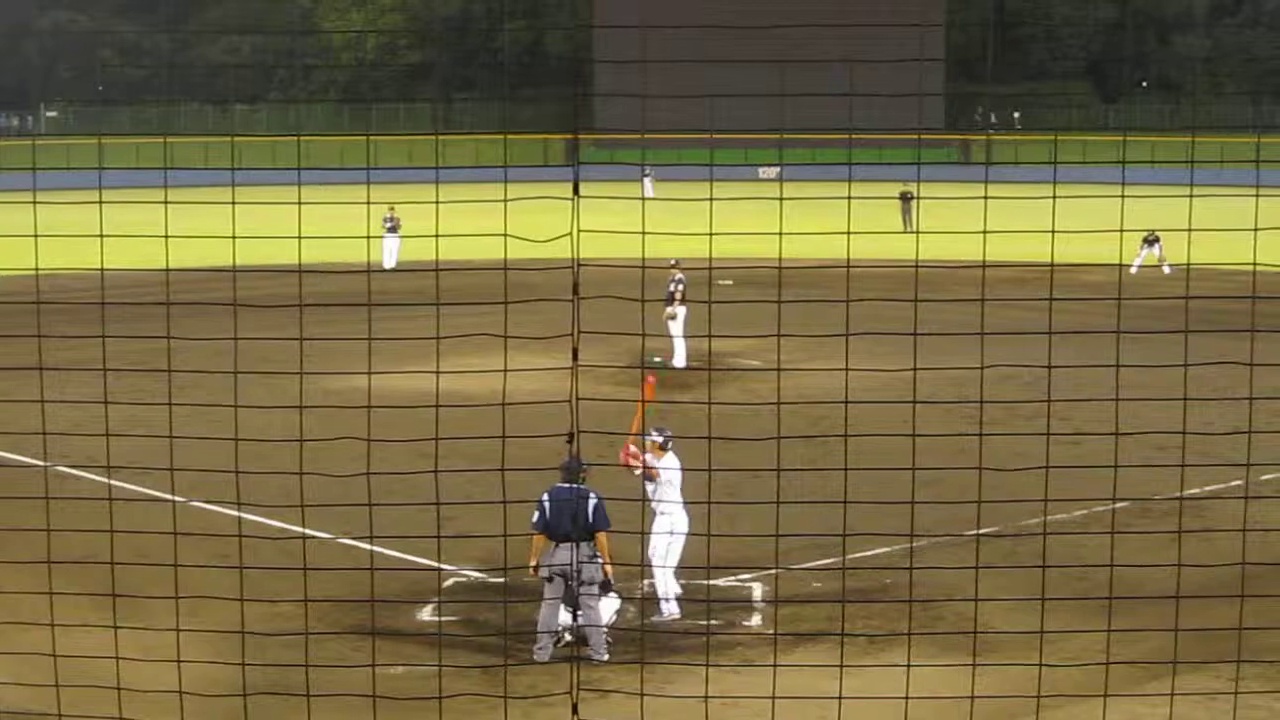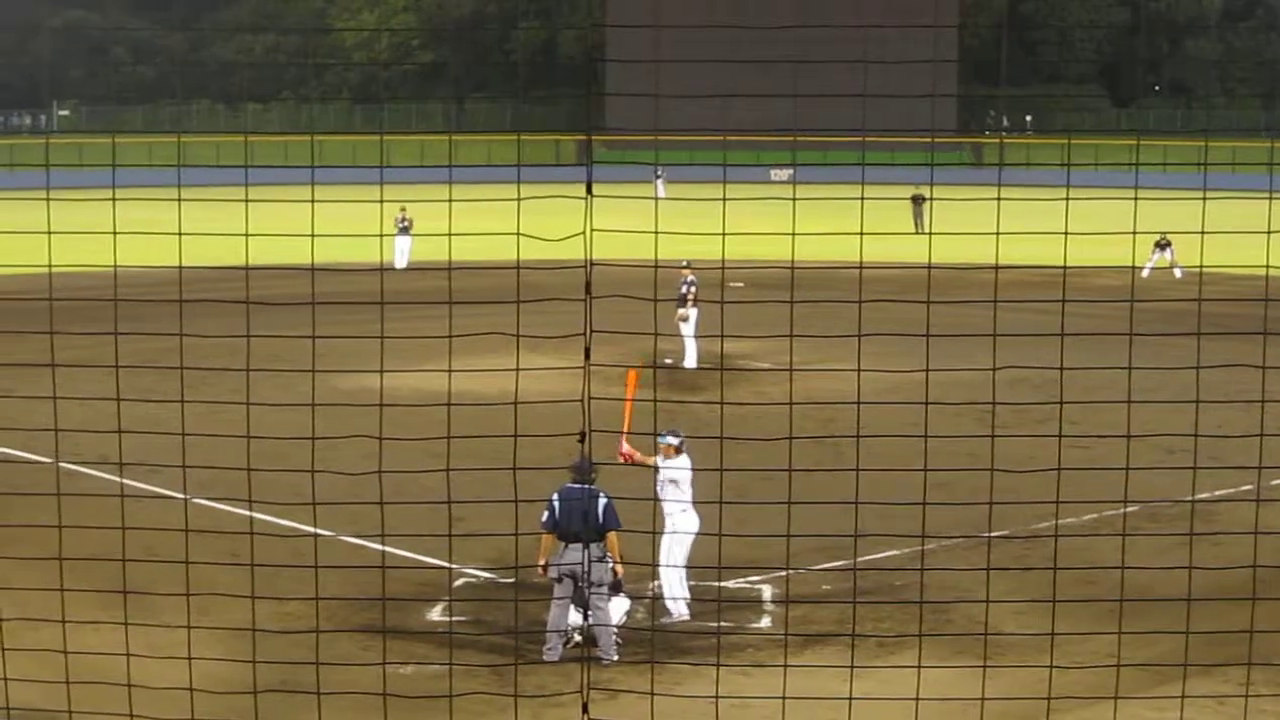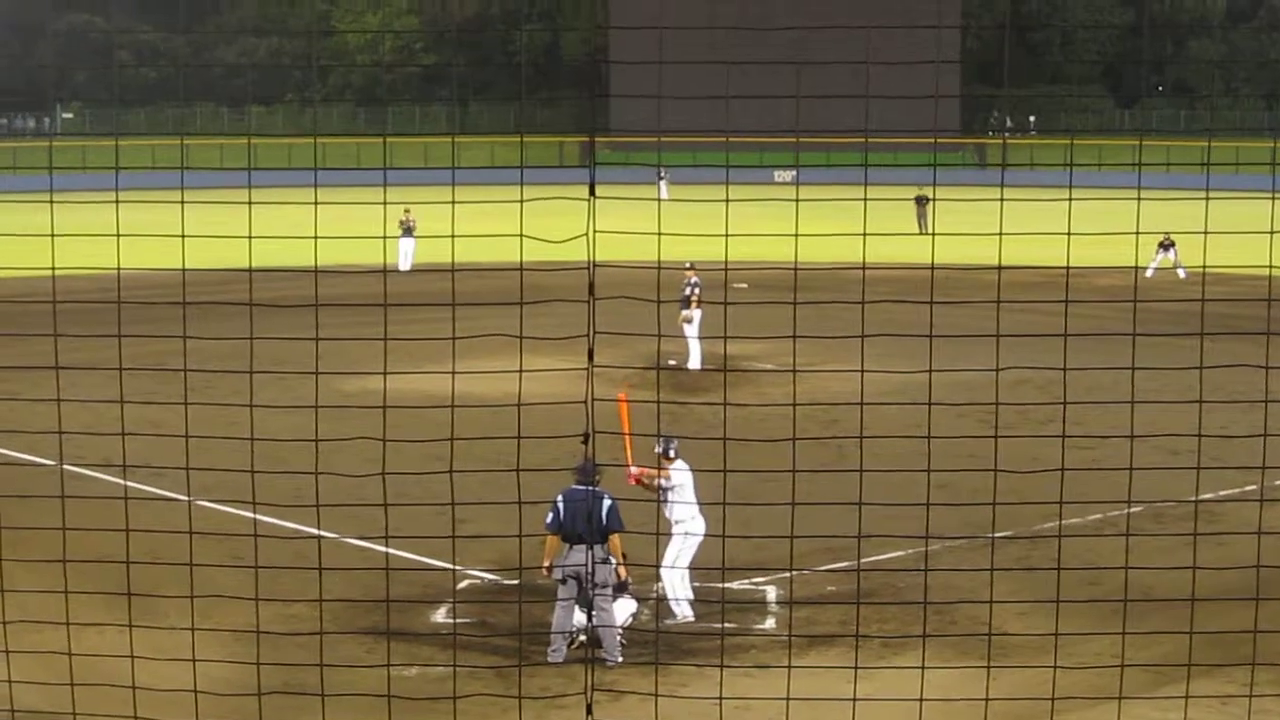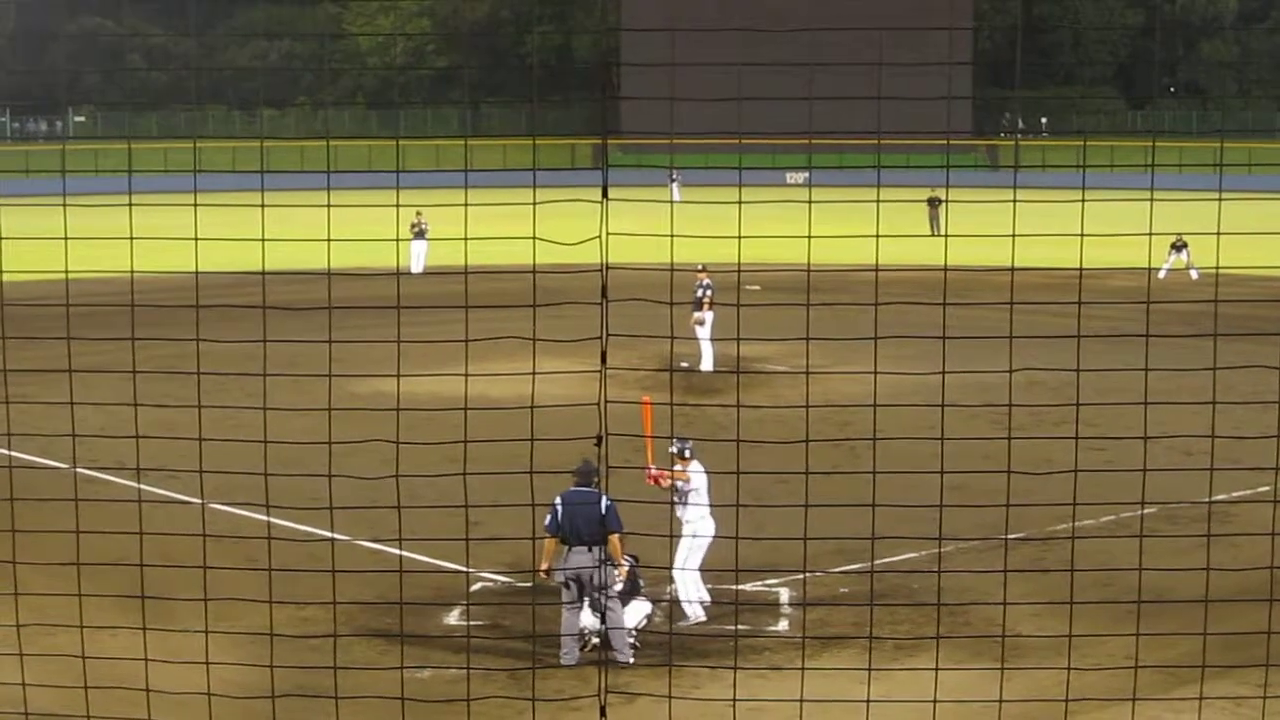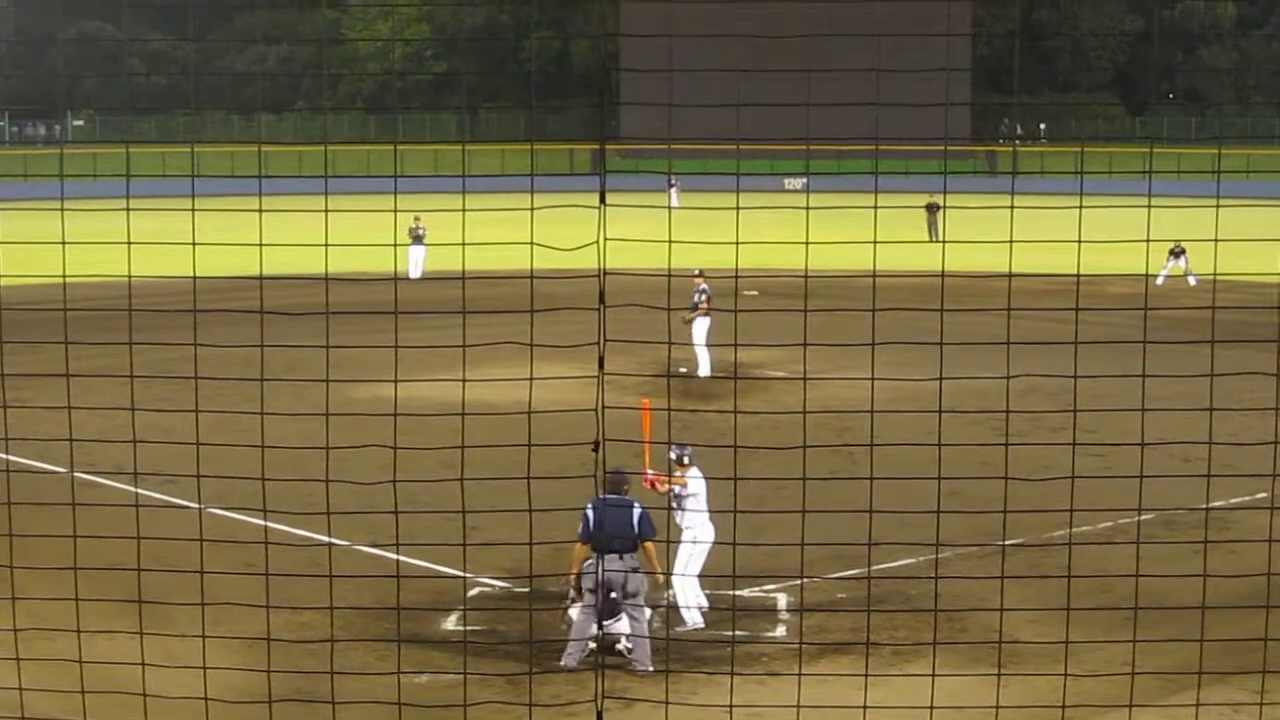
dt=0.7s
person 1, frame 1
left shoulder: (548, 496)
right shoulder: (591, 497)
left elbow: (538, 532)
right elbow: (600, 533)
left wrist: (534, 559)
right wrist: (606, 561)
left hip: (556, 554)
right hip: (584, 555)
left knee: (550, 603)
right knee: (590, 604)
left ankle: (542, 652)
right ankle: (598, 652)
person 1, frame 2
left shoulder: (558, 496)
right shoulder: (601, 498)
left elbow: (548, 532)
right elbow: (611, 533)
left wrist: (542, 559)
right wrist: (617, 561)
left hip: (566, 555)
right hip: (594, 556)
left knee: (560, 604)
right knee: (599, 605)
left ankle: (552, 652)
right ankle: (608, 652)
person 1, frame 3
left shoulder: (562, 498)
right shoulder: (605, 500)
left elbow: (552, 534)
right elbow: (613, 536)
left wrist: (547, 560)
right wrist: (620, 563)
left hip: (570, 556)
right hip: (597, 557)
left knee: (564, 605)
right knee: (603, 607)
left ankle: (556, 654)
right ankle: (612, 655)
person 1, frame 4
left shoulder: (561, 500)
right shoulder: (603, 501)
left elbow: (551, 536)
right elbow: (613, 536)
left wrist: (545, 562)
right wrist: (620, 563)
left hip: (570, 559)
right hip: (596, 559)
left knee: (570, 608)
right knee: (611, 606)
left ankle: (568, 656)
right ankle: (623, 653)
person 1, frame 5
left shoulder: (592, 508)
right shoulder: (635, 509)
left elbow: (582, 543)
right elbow: (647, 543)
left wrist: (575, 569)
right wrist: (657, 569)
left hip: (598, 566)
right hip: (627, 567)
left knee: (587, 613)
right knee: (637, 616)
left ankle: (570, 658)
right ankle: (643, 663)
person 2, frame 1
left shoulder: (671, 462)
right shoulder: (650, 458)
left elbow: (657, 475)
right elbow: (637, 468)
left wrist: (639, 457)
right wrist: (631, 458)
left hip: (673, 518)
right hip: (662, 517)
left knee: (662, 564)
right knee: (655, 556)
left ankle: (670, 610)
right ankle: (671, 589)
person 2, frame 2
left shoulder: (681, 466)
right shoulder: (670, 459)
left elbow: (654, 465)
right elbow: (650, 462)
left wrist: (631, 452)
right wrist: (629, 456)
left hip: (679, 520)
right hip: (680, 518)
left knee: (668, 566)
right knee: (676, 563)
left ankle: (679, 611)
right ankle: (682, 599)
person 2, frame 3
left shoulder: (681, 470)
right shoulder: (667, 469)
left elbow: (662, 475)
right elbow: (655, 487)
left wrist: (640, 471)
right wrist: (640, 480)
left hip: (689, 526)
right hip: (682, 525)
left knee: (669, 569)
right knee: (677, 564)
left ankle: (684, 612)
right ankle: (685, 597)
person 2, frame 4
left shoulder: (696, 471)
right shoulder: (679, 469)
left elbow: (684, 478)
right elbow: (668, 484)
left wrist: (660, 472)
right wrist: (656, 478)
left hip: (697, 527)
right hip: (695, 525)
left knee: (681, 570)
right knee: (689, 566)
left ankle: (695, 613)
right ankle: (701, 598)
person 2, frame 5
left shoulder: (695, 477)
right shoulder: (680, 475)
left elbow: (680, 482)
right elbow: (664, 489)
left wrist: (656, 476)
right wrist: (652, 482)
left hip: (698, 532)
right hip: (693, 532)
left knee: (680, 576)
right knee: (687, 572)
left ankle: (694, 620)
right ankle: (699, 603)
